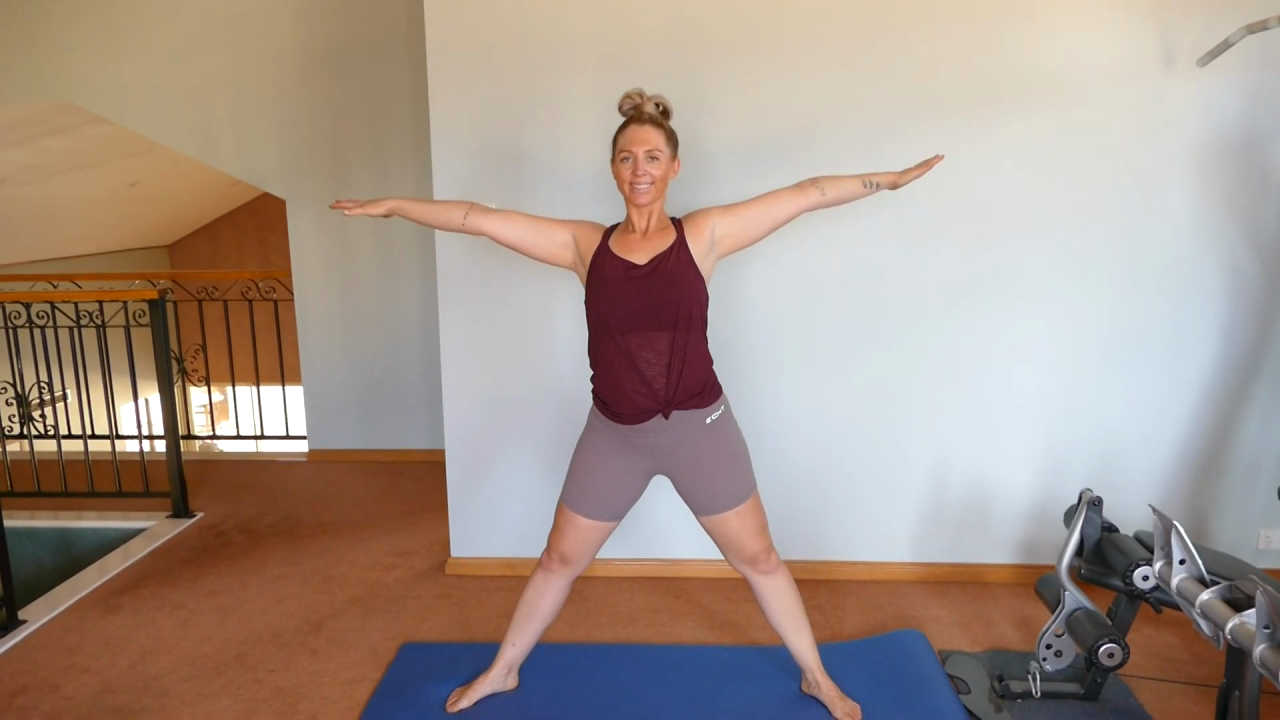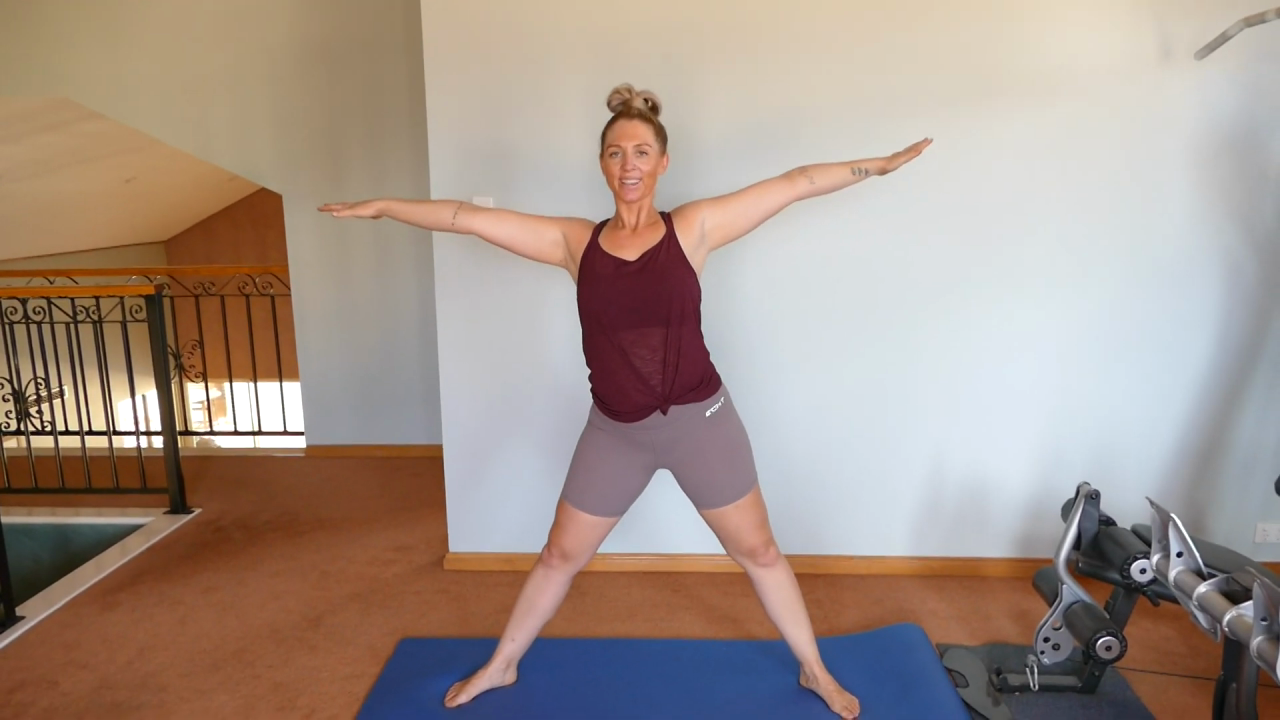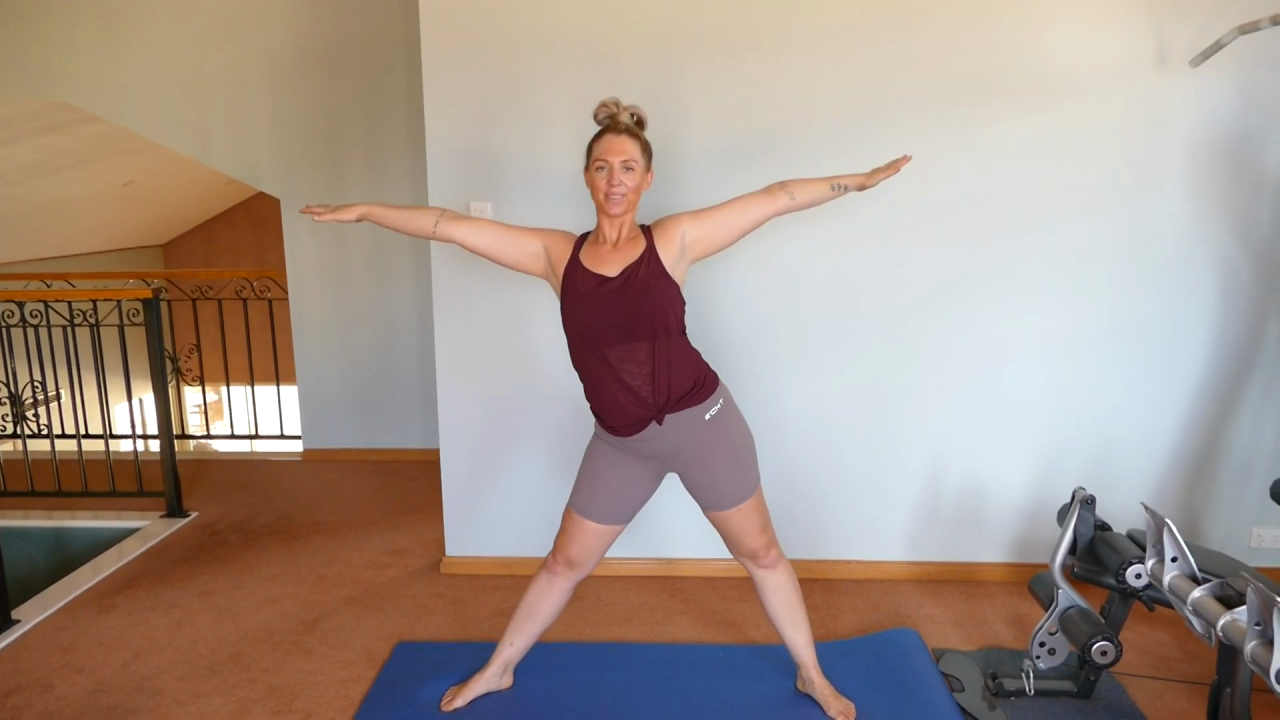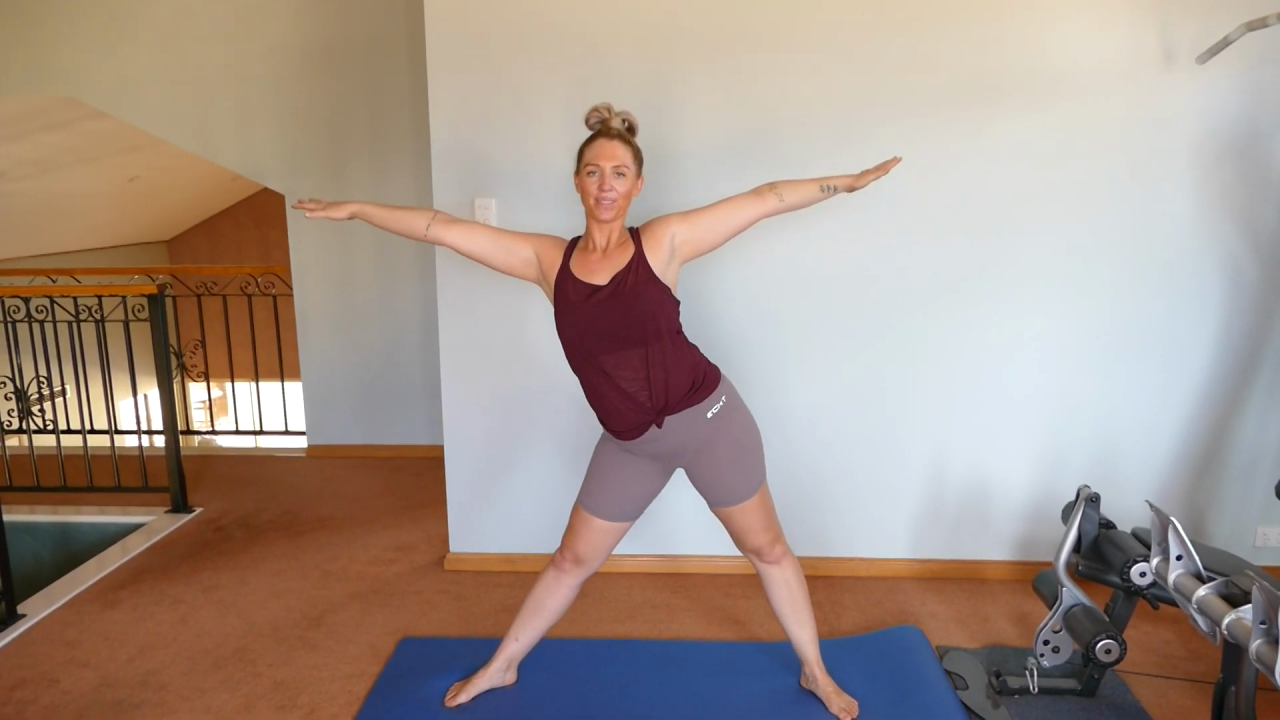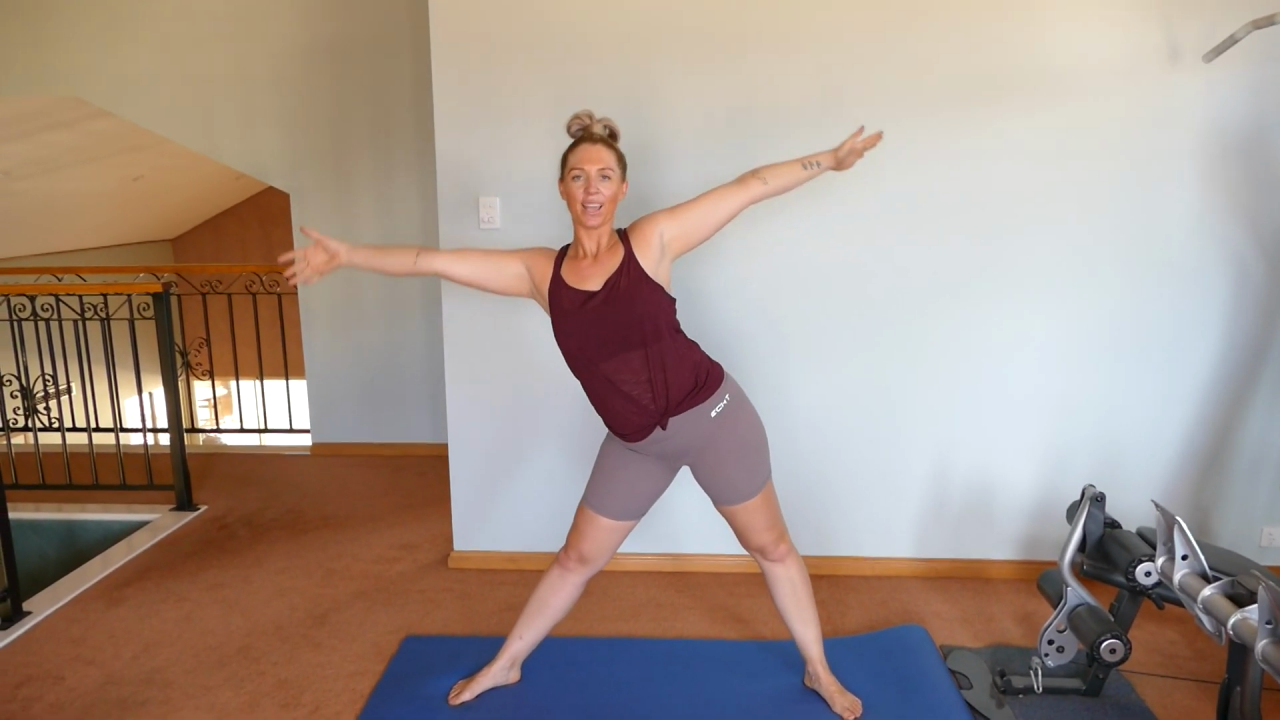
dt=0.3s
person 1, frame 1
left shoulder: (702, 235)
right shoulder: (584, 243)
left elbow: (805, 194)
right elbow: (480, 218)
left wrist: (887, 179)
right wrist: (390, 206)
left hip: (699, 429)
right hip: (613, 435)
left knee: (758, 558)
right knee: (559, 559)
person 1, frame 2
left shoulder: (692, 227)
right shoulder: (575, 241)
left elbow: (794, 184)
right elbow: (468, 217)
left wrist: (877, 165)
right wrist: (379, 207)
left hip: (699, 420)
right hip: (614, 431)
left knee: (758, 551)
right knee: (561, 555)
right ankle: (500, 666)
person 1, frame 3
left shoulder: (673, 240)
right shoulder: (557, 254)
left elbow: (775, 199)
right elbow: (451, 226)
left wrist: (858, 180)
right wrist: (363, 211)
left hip: (701, 423)
right hip: (620, 442)
left knee: (760, 552)
right knee: (565, 561)
right ankle: (498, 670)
person 1, frame 4
left shoulder: (661, 242)
right shoulder: (548, 261)
left elbow: (763, 200)
right elbow: (443, 228)
left wrist: (844, 181)
right wrist: (355, 208)
left hip: (707, 419)
right hip: (629, 441)
left knee: (766, 547)
right knee: (573, 559)
right ankle: (500, 667)
person 1, frame 5
left shoulder: (651, 240)
right shoulder: (540, 271)
left elbow: (747, 189)
right elbow: (433, 260)
left wrist: (827, 160)
right wrist: (347, 254)
left hip: (711, 416)
right hip: (635, 443)
left knee: (771, 546)
right knee: (577, 558)
left ankle: (819, 671)
right ankle: (504, 665)
